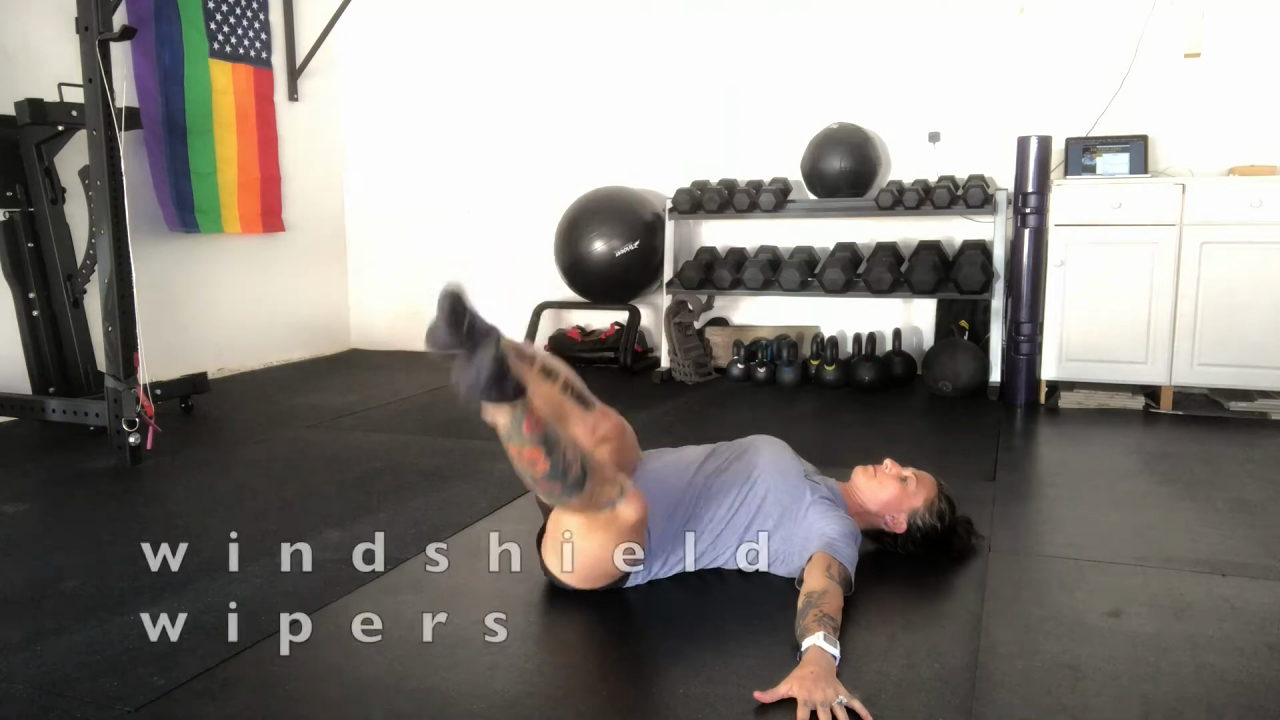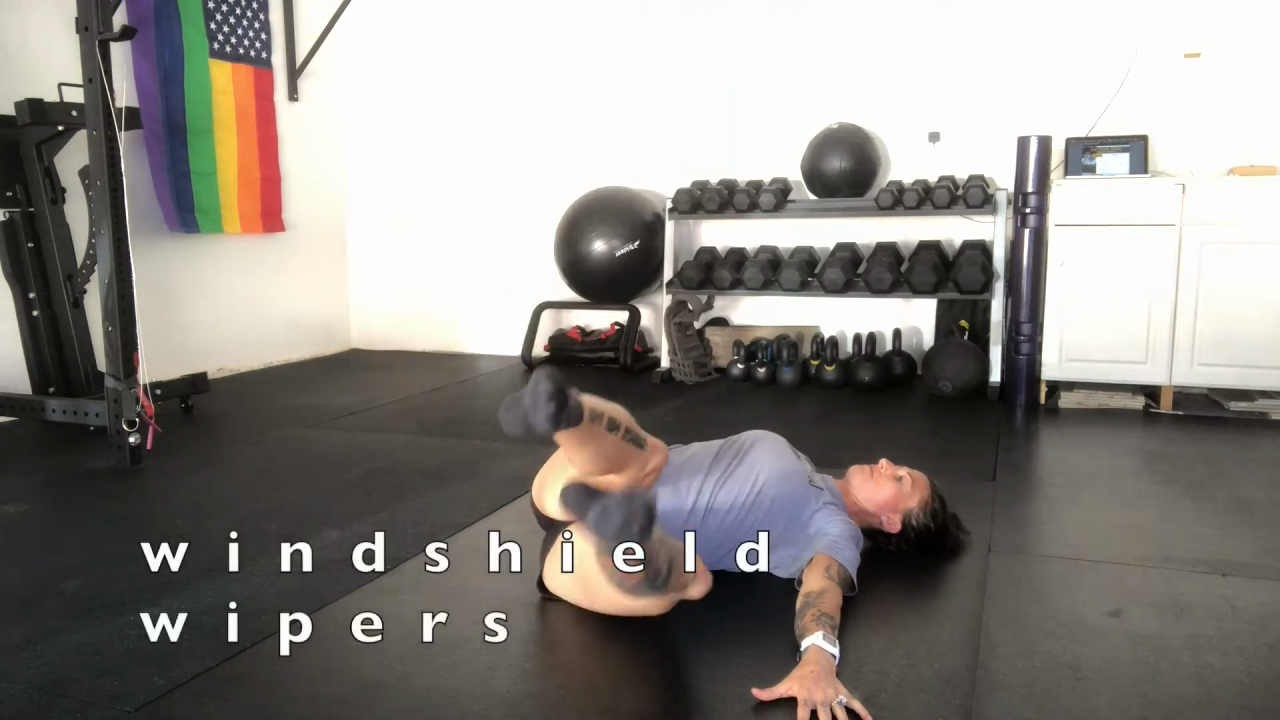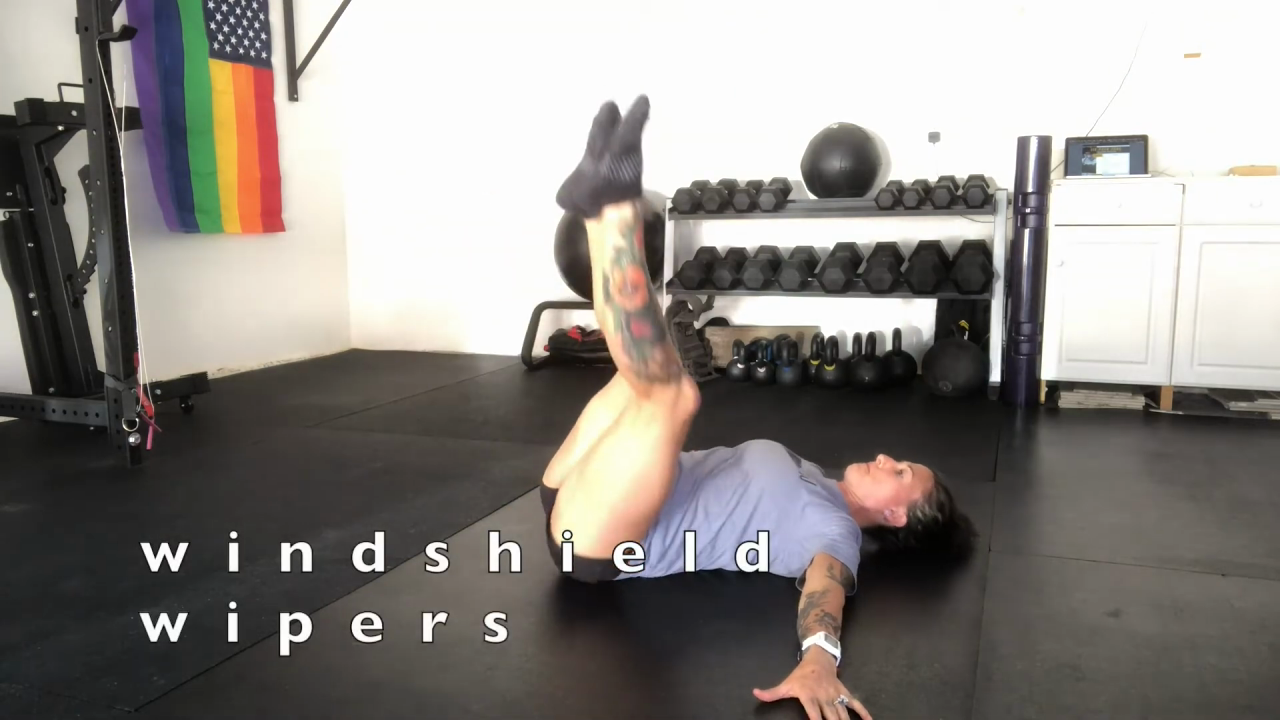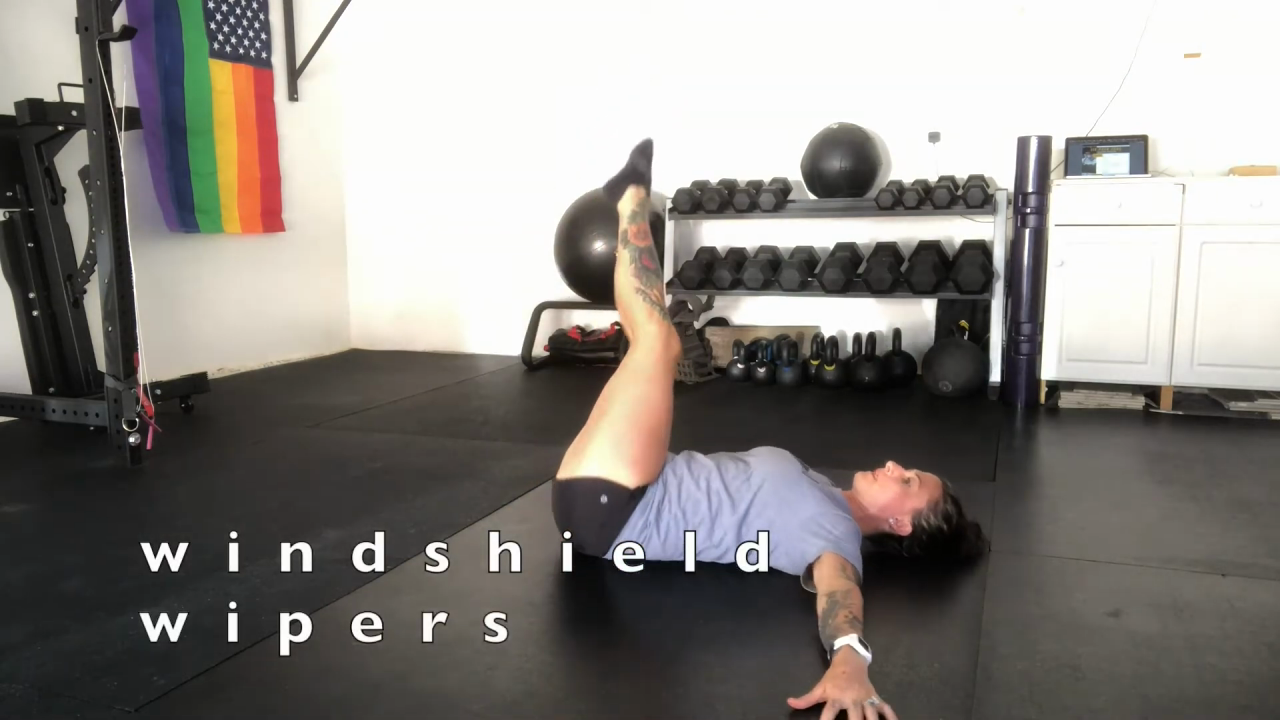
dt=0.7s
person 1, frame 1
left shoulder: (835, 532)
right shoulder: (807, 478)
left elbow: (821, 596)
left wrist: (818, 658)
left knee: (626, 508)
right knee: (601, 428)
left ankle: (500, 397)
right ankle: (481, 345)
person 1, frame 2
left shoulder: (837, 531)
right shoulder: (797, 472)
left elbow: (822, 593)
left wrist: (817, 660)
left knee: (688, 575)
right knee: (641, 455)
person 1, frame 3
left shoulder: (834, 531)
right shoulder: (808, 479)
left elbow: (825, 594)
left wrist: (818, 661)
left hip: (592, 543)
right hip: (574, 503)
left knee: (671, 390)
left ankle: (617, 198)
person 1, frame 4
left shoulder: (837, 535)
right shoulder: (823, 495)
left elbow: (837, 589)
left wrist: (850, 659)
left hip: (603, 504)
right hip: (603, 505)
left knee: (656, 336)
